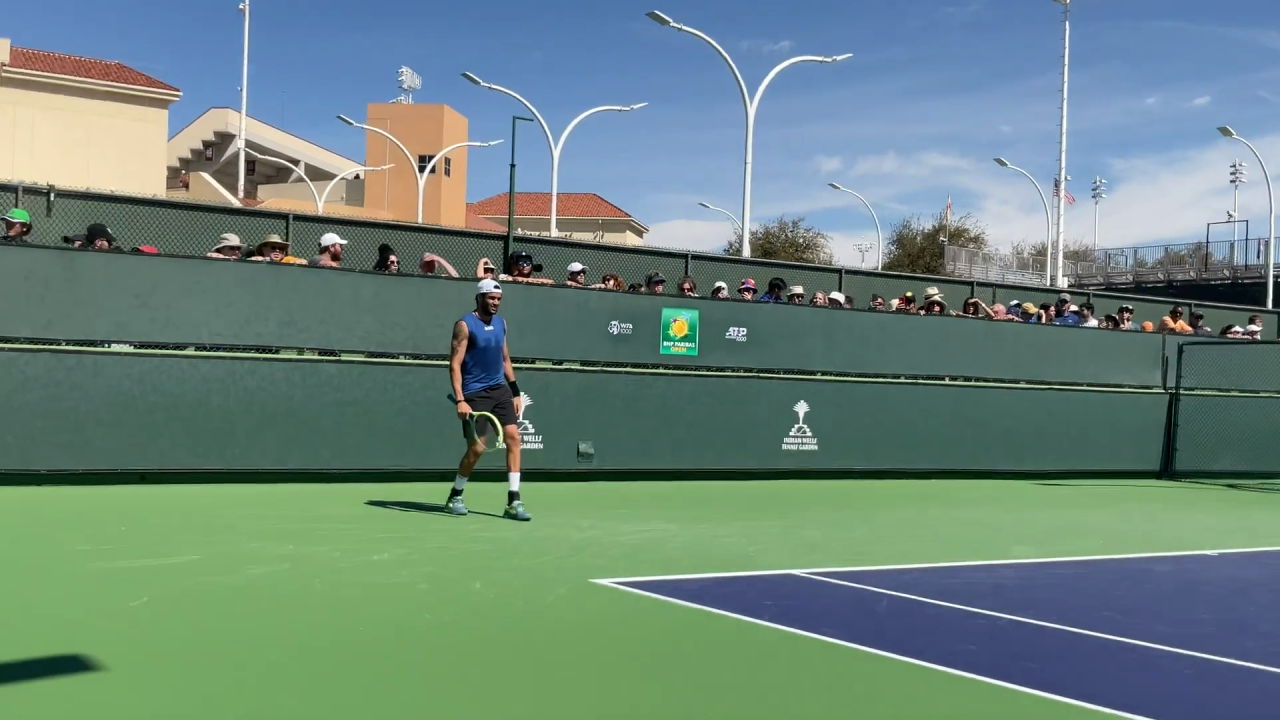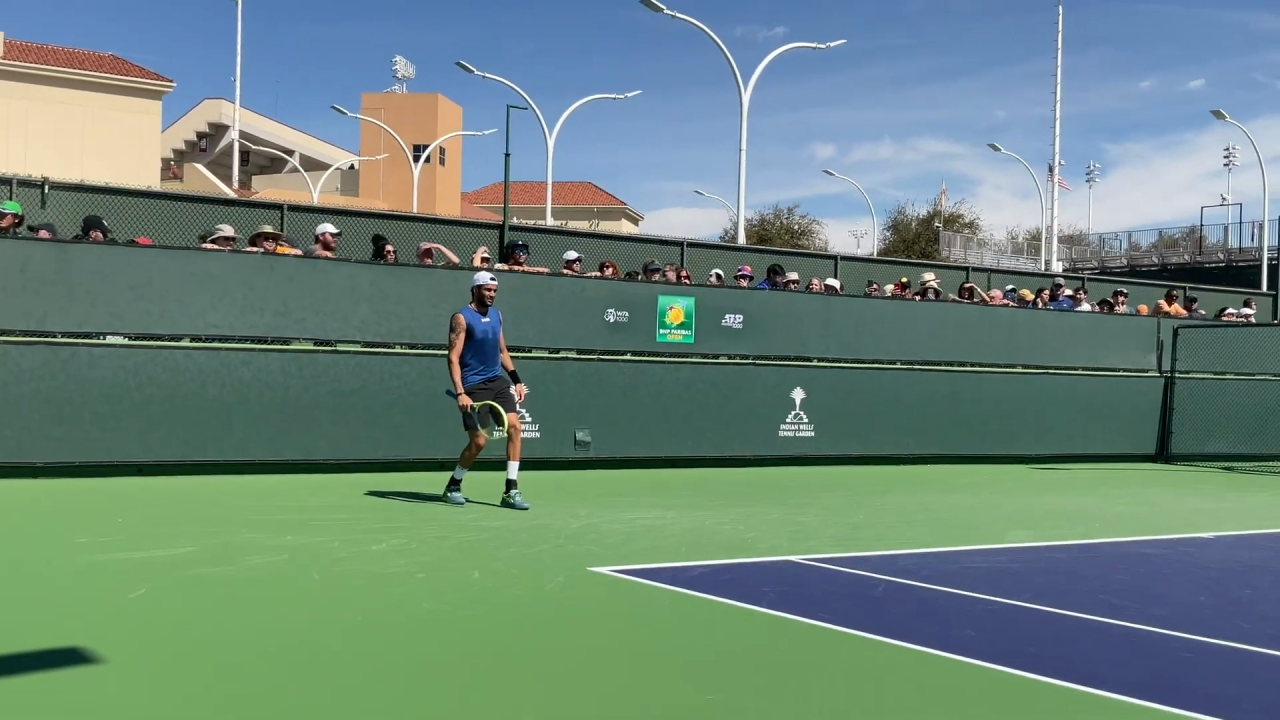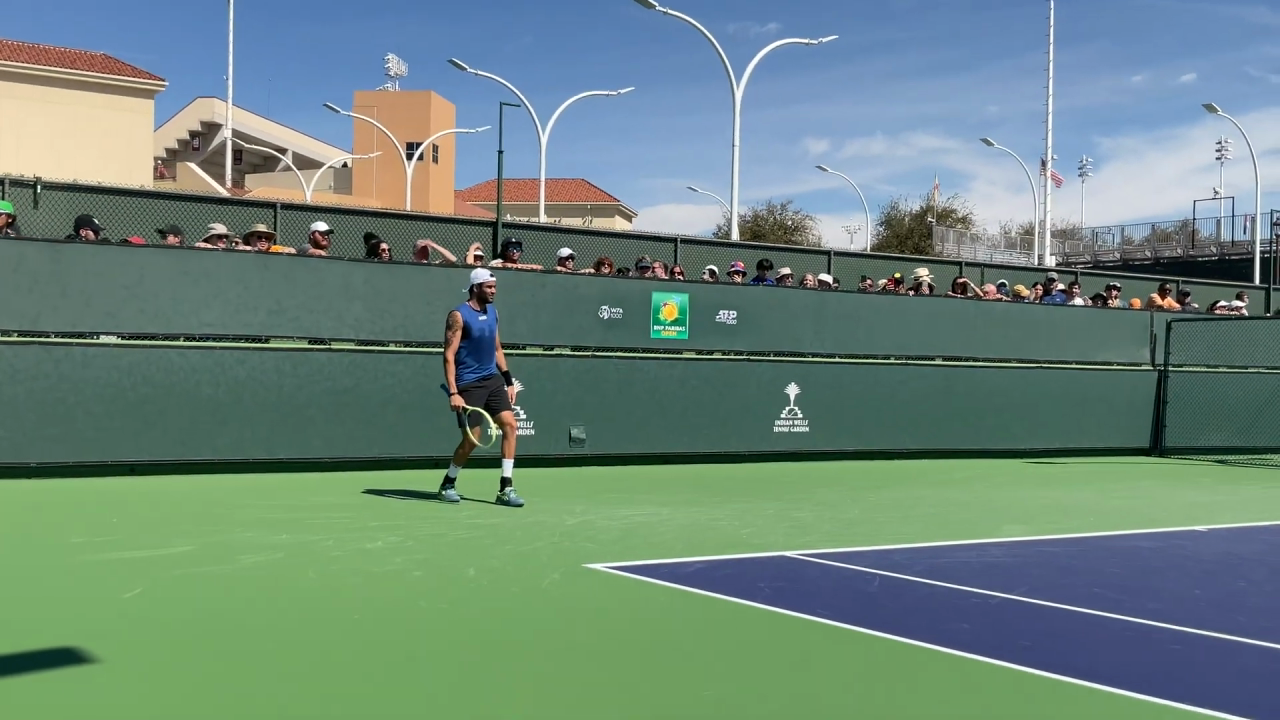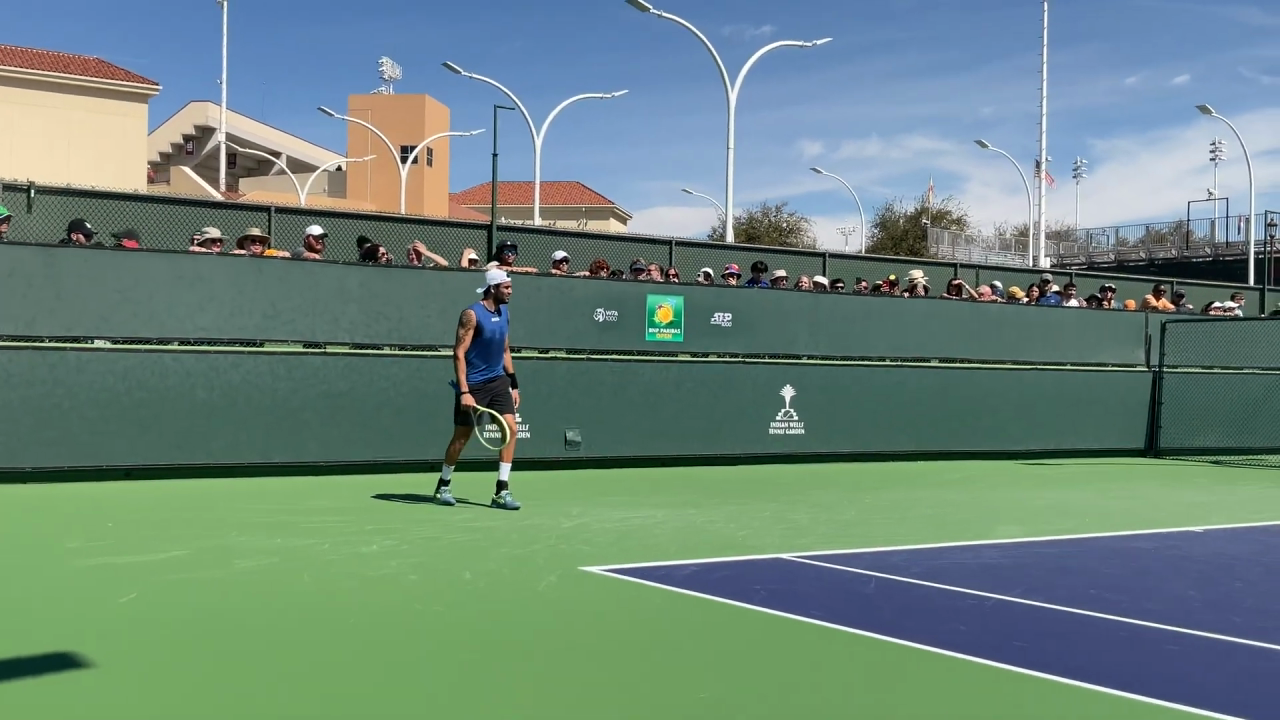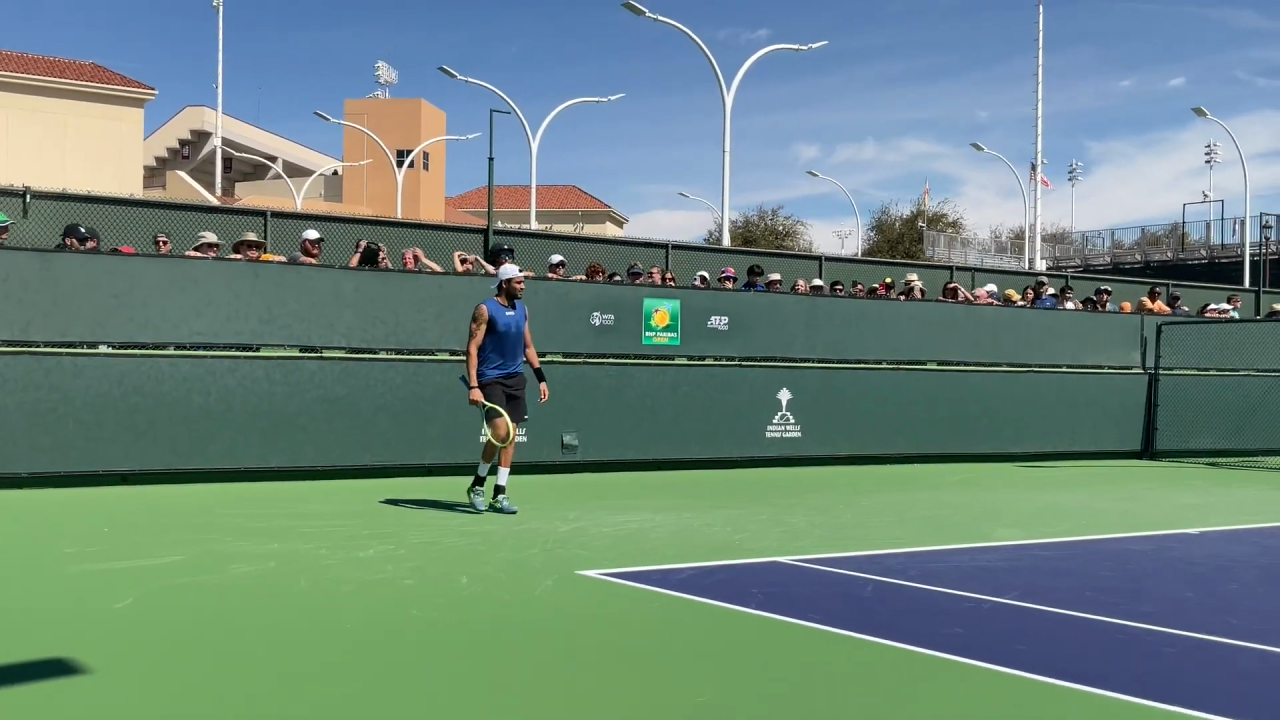
dt=0.4s
person 1, frame 1
left shoulder: (501, 323)
right shoulder: (465, 325)
right elbow: (455, 365)
left wrist: (515, 392)
right wrist: (460, 400)
left hip: (500, 390)
right hip: (475, 393)
left knee: (513, 438)
right knee: (476, 448)
left ankle: (513, 502)
right ankle: (455, 496)
person 1, frame 2
left shoulder: (496, 315)
right shoulder: (461, 318)
right elbow: (453, 358)
left wrist: (516, 380)
right wrist: (460, 393)
left hip: (497, 382)
right hip: (474, 386)
left knee: (515, 428)
right knee: (478, 441)
left ankle: (511, 492)
right ankle: (453, 486)
person 1, frame 3
left shoulder: (492, 312)
right shoulder: (458, 315)
right elbow: (449, 356)
left wrist: (509, 381)
right wrist: (453, 392)
left hip: (492, 380)
right hip: (469, 384)
left knee: (510, 426)
right knee: (471, 439)
left ankle: (505, 489)
right ankle: (448, 484)
person 1, frame 4
left shoulder: (504, 313)
right shoulder: (472, 314)
right elbow: (459, 354)
left wrist: (514, 384)
right wrist: (464, 391)
left hip: (498, 381)
right hip: (474, 384)
left knee: (511, 429)
right knee: (461, 438)
left ankle: (501, 493)
right ankle: (442, 486)
person 1, frame 5
left shoulder: (522, 309)
right shoulder: (485, 309)
left elbow: (528, 346)
right elbow: (472, 348)
left wrist: (541, 378)
right wrist: (473, 386)
left hip: (516, 379)
right hip: (492, 380)
left knee: (510, 436)
right knee: (499, 434)
left ankle: (499, 496)
right ankle: (477, 484)
